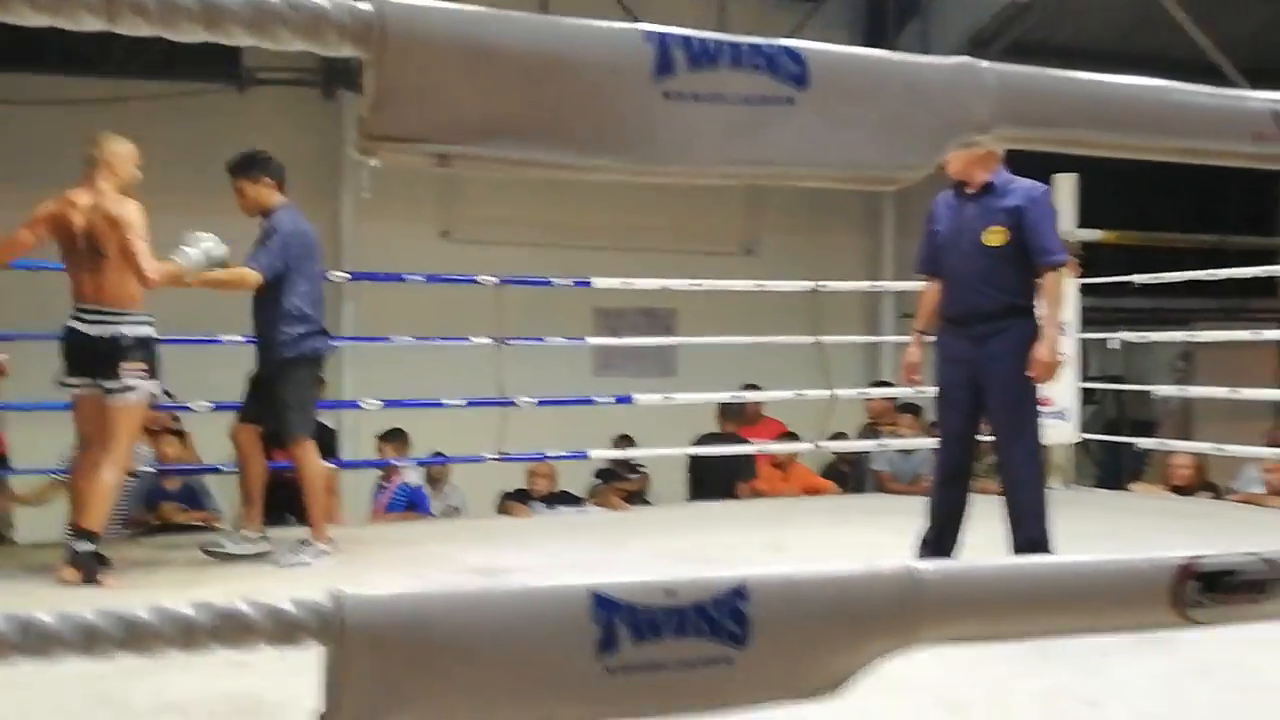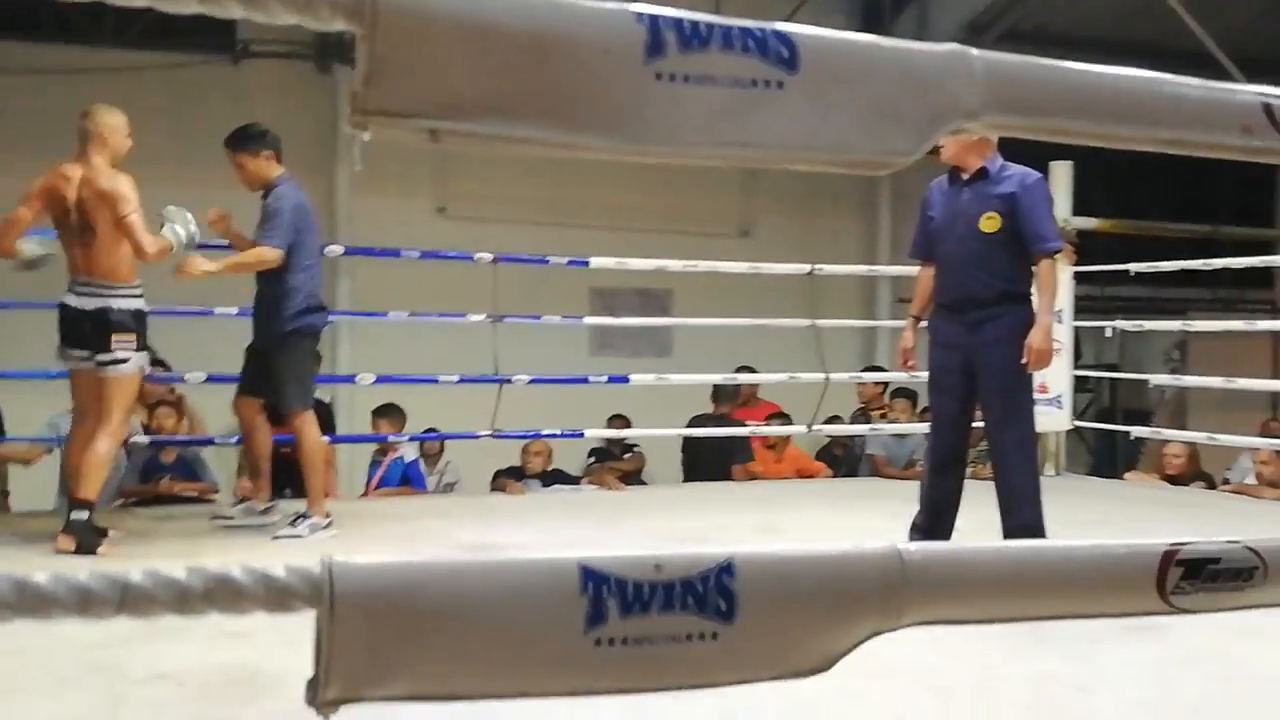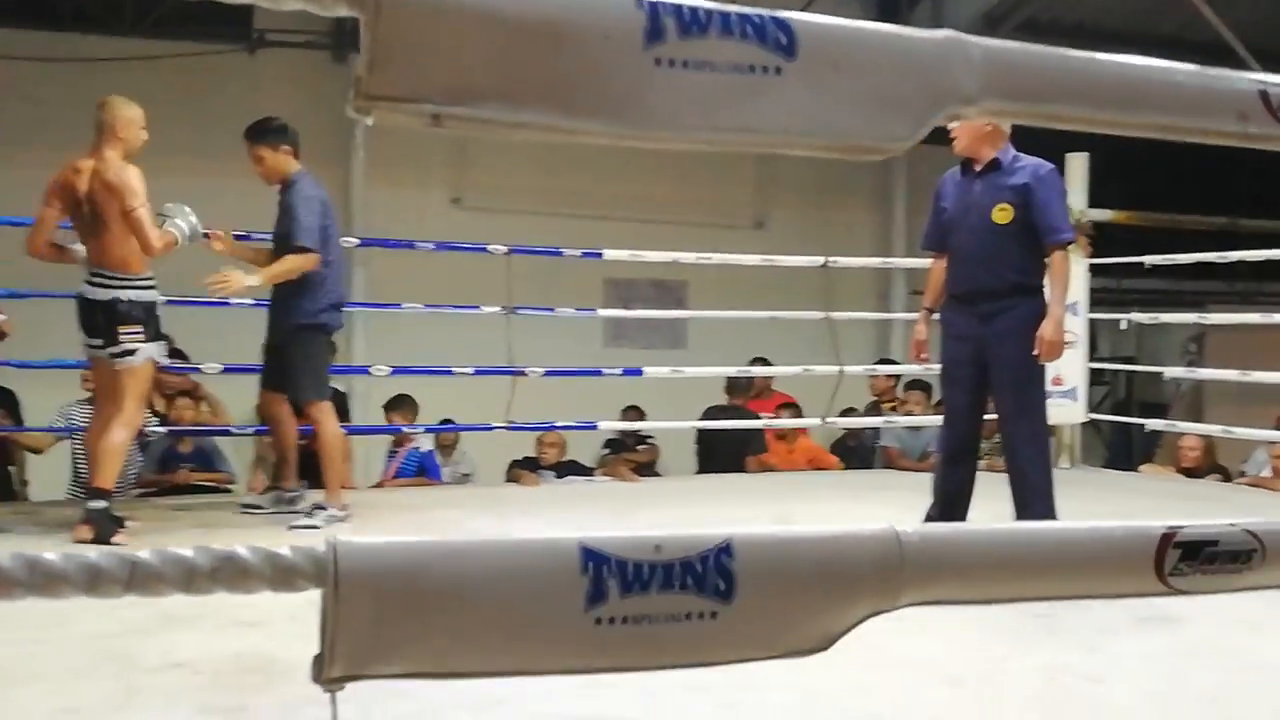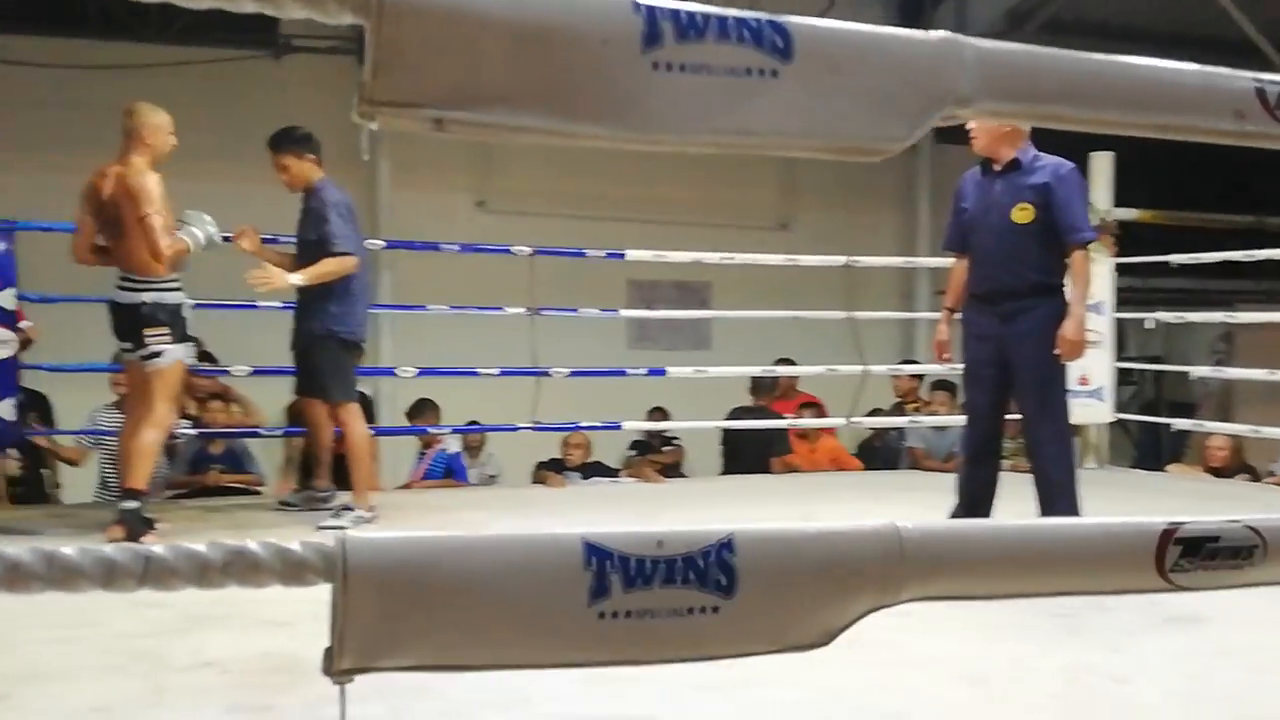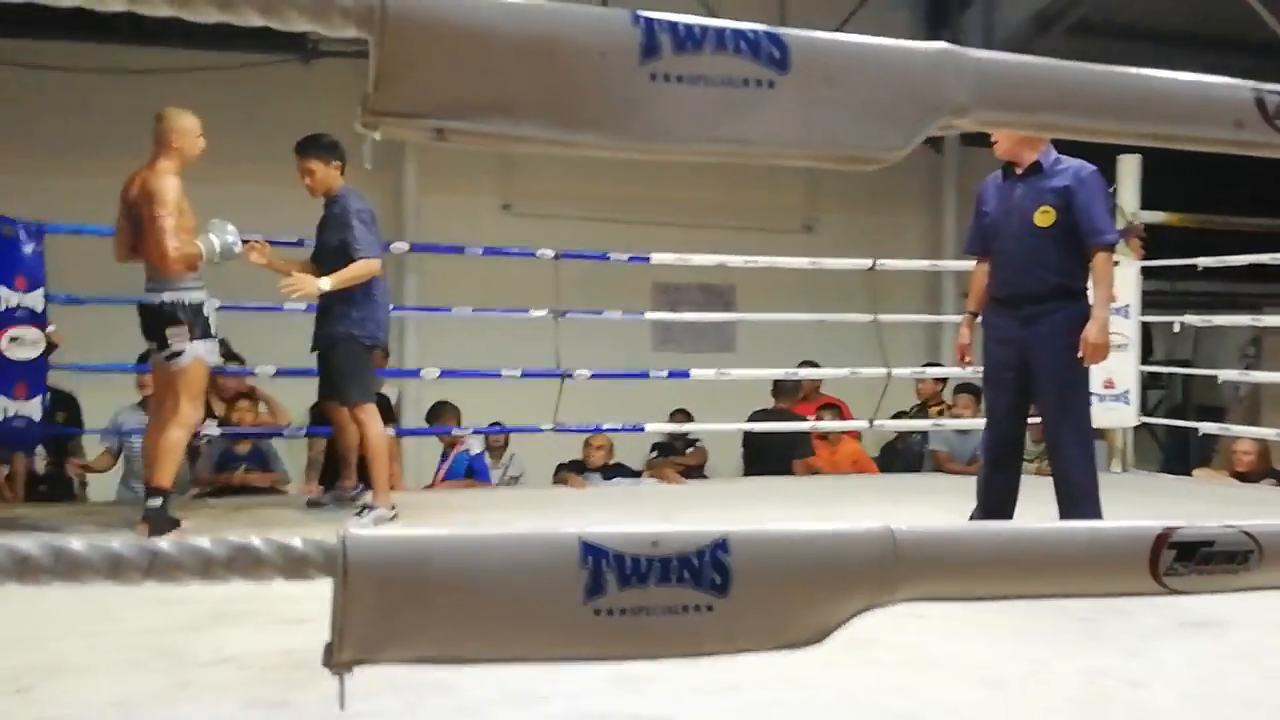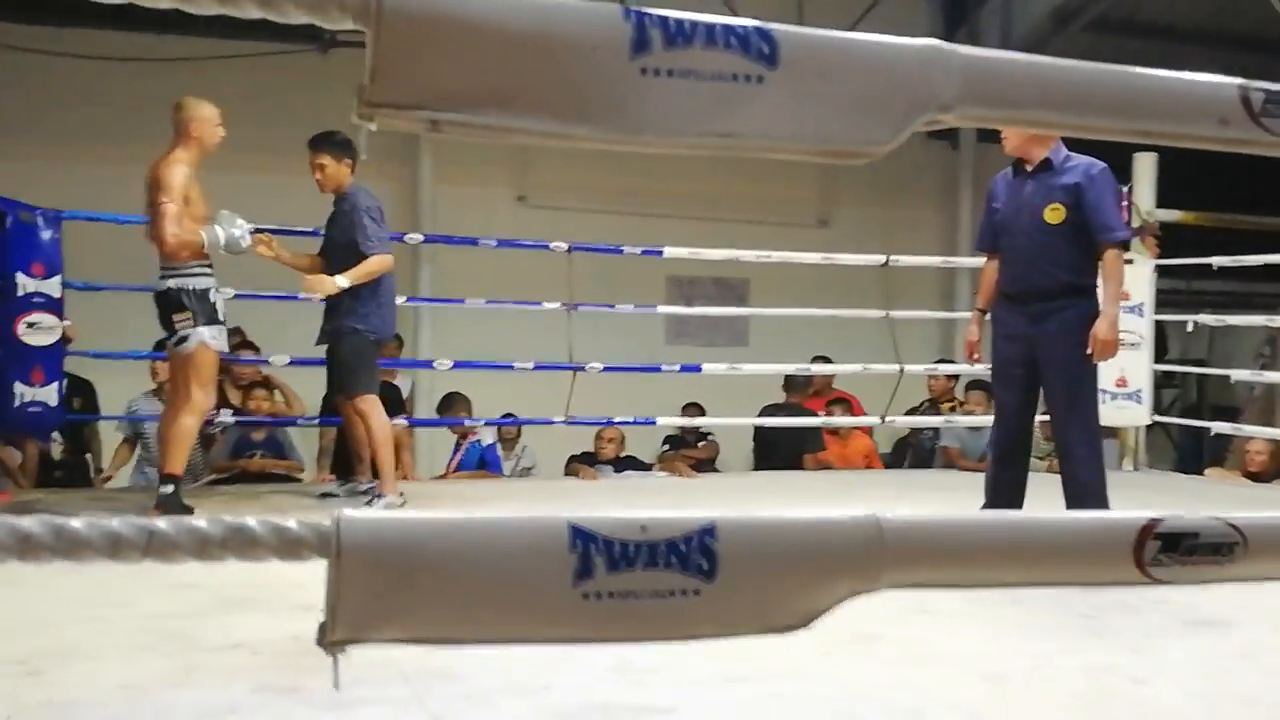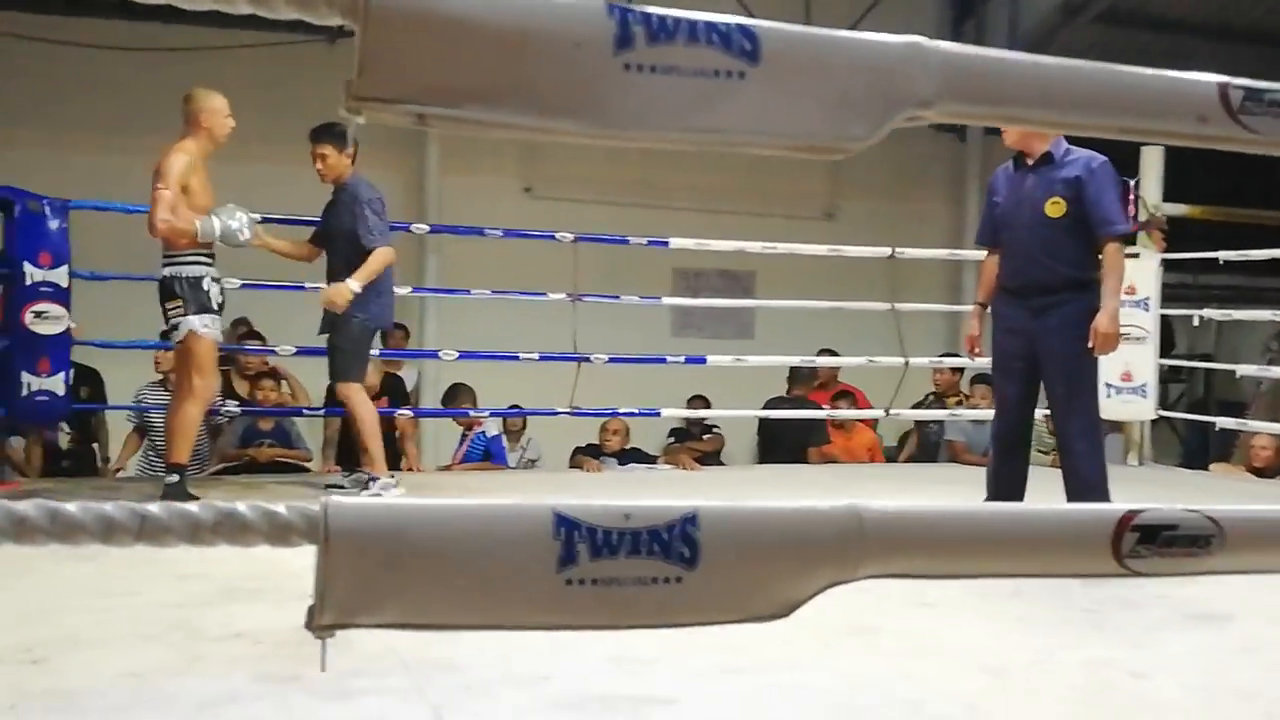
dt=0.1s
person 1, frame 1
left shoulder: (58, 208)
right shoulder: (123, 208)
right elbow: (150, 276)
right wrist: (194, 255)
left hip: (81, 332)
right hip: (125, 335)
left knee: (89, 449)
right knee: (116, 453)
person 1, frame 2
left shoulder: (51, 183)
right shoulder: (116, 183)
right elbow: (146, 249)
right wrist: (177, 234)
left hip: (77, 304)
right hip: (118, 308)
left knee: (85, 420)
right knee: (112, 424)
left ankle: (79, 518)
person 1, frame 3
left shoulder: (67, 177)
right shoulder: (124, 175)
left elbow: (39, 246)
right elbow: (152, 243)
right wrist: (181, 228)
left hip: (95, 295)
right hip: (131, 299)
left knee: (105, 409)
right knee: (129, 414)
left ankle: (97, 508)
right ankle: (94, 514)
person 1, frame 4
left shoulder: (98, 182)
right shoulder: (146, 181)
left elbow: (82, 253)
right elbow: (165, 252)
right wrist: (194, 239)
left hip: (129, 298)
right hip: (156, 301)
left knee: (138, 411)
right knee: (160, 414)
left ankle: (130, 510)
right ankle: (129, 514)
person 1, frame 5
left shoulder: (135, 183)
right shoulder: (166, 183)
left elbow: (123, 250)
right elbow: (173, 254)
right wrist: (213, 245)
left hip: (158, 300)
right hip: (180, 302)
left knee: (164, 411)
right knee: (187, 413)
left ankle: (155, 508)
right ankle: (153, 512)
person 1, frame 6
left shoulder: (169, 169)
right shoulder: (177, 170)
right elbow: (167, 238)
left wrist: (217, 234)
right wrist: (218, 236)
left hip: (188, 287)
right hip: (189, 289)
left knee: (180, 399)
right knee: (199, 399)
left ankle: (168, 493)
right ankle: (167, 498)
person 1, frame 7
left shoulder: (188, 161)
right shoulder: (178, 159)
right elbow: (161, 224)
left wrist: (220, 225)
right wrist: (215, 227)
left hip: (193, 276)
right hip: (188, 277)
left knee: (186, 388)
right knee: (202, 387)
left ankle: (174, 481)
right ankle: (173, 486)
person 2, frame 1
left shoulder: (283, 227)
right shoulder: (286, 225)
left elbow: (251, 278)
left wrist: (197, 277)
right wrist: (222, 265)
left hip: (296, 351)
right hip: (280, 352)
left knee: (298, 442)
right knee: (245, 432)
person 2, frame 2
left shoulder: (284, 198)
right shoulder: (281, 198)
left elbow: (270, 255)
left wrist: (212, 266)
right wrist: (230, 234)
left hip: (294, 323)
right hip: (274, 324)
left knee: (298, 414)
right knee: (247, 403)
person 2, frame 3
left shoulder: (305, 194)
right shoulder: (295, 194)
left elbow: (307, 257)
left wrist: (252, 279)
right wrist: (236, 249)
left hip: (310, 318)
right hip: (291, 317)
left knee: (316, 406)
right knee: (273, 399)
right ankle: (289, 486)
person 2, frame 4
left shoulder: (331, 201)
right shoulder: (313, 205)
left elbow: (348, 260)
left wrist: (295, 280)
right wrist: (261, 252)
left hip: (335, 321)
right hip: (315, 321)
left knee: (344, 408)
right knee: (311, 402)
left ankle: (362, 504)
right ankle: (322, 483)
person 2, frame 5
left shoulder: (352, 208)
right shoulder: (332, 212)
left elbow: (371, 264)
right elbow: (317, 268)
left wrist: (323, 285)
right wrist: (273, 261)
left hip: (356, 324)
right hip: (336, 324)
left knee: (361, 408)
right knee: (336, 407)
left ankle: (382, 502)
right ankle: (349, 483)
person 2, frame 6
left shoulder: (362, 205)
right shoulder: (340, 211)
left elbow: (384, 259)
right elbow: (319, 264)
left wrist: (341, 282)
right wrist: (277, 253)
left hip: (363, 316)
right hip: (346, 317)
left knee: (364, 399)
right knee: (348, 401)
left ankle: (389, 491)
person 2, frame 7
left shoulder: (363, 196)
right shoulder: (336, 202)
left elbow: (385, 252)
right elbow: (311, 250)
left wrist: (351, 285)
right wrist: (268, 243)
left hip: (362, 307)
right hip: (347, 309)
left knee: (348, 386)
right knee: (347, 388)
left ankle: (382, 476)
right ankle: (366, 469)
person 3, frame 1
left shoulder: (1027, 197)
right shoulder: (942, 207)
left elbow: (1050, 271)
left wrist: (1048, 336)
right wrist: (918, 337)
left hip: (1008, 339)
right hip: (955, 342)
left knee: (1018, 455)
right knee: (952, 454)
left ankle: (1033, 558)
right ankle: (935, 553)
person 3, frame 2
left shoulder: (1022, 183)
right shoulder: (937, 192)
left elbow: (1045, 258)
left wrist: (1043, 322)
right wrist: (912, 322)
left hip: (1003, 326)
right hip: (948, 327)
left knee: (1012, 442)
right knee: (944, 441)
left ankle: (1025, 543)
right ankle: (928, 537)
person 3, frame 3
left shoulder: (1035, 175)
right shoulder: (949, 184)
left elbow: (1057, 250)
left wrist: (1055, 315)
right wrist: (925, 315)
left hip: (1015, 318)
right hip: (960, 320)
left knee: (1024, 434)
right knee: (956, 433)
right ankle: (942, 525)
person 3, frame 4
left shoulder: (1056, 174)
right shoulder: (969, 184)
left elbow: (1078, 249)
left wrist: (1076, 314)
right wrist: (947, 315)
left hip: (1037, 317)
right hip: (981, 319)
left knee: (1047, 433)
right knee: (980, 432)
right ankle: (968, 522)
person 3, frame 5
left shoulder: (1077, 177)
right shoulder: (991, 188)
left elbow: (1101, 252)
left wrist: (1099, 317)
right wrist: (969, 319)
left hip: (1058, 321)
right hip: (1002, 323)
left knee: (1068, 436)
right knee: (1000, 435)
right ankle: (988, 525)
person 3, frame 6
left shoulder: (1087, 174)
right shoulder: (1001, 185)
left elbow: (1111, 250)
left wrist: (1108, 313)
right wrist: (979, 315)
left hip: (1068, 318)
right hip: (1011, 320)
left knee: (1077, 435)
right knee: (1008, 433)
person 3, frame 7
left shoulder: (1088, 168)
right shoulder: (1002, 178)
left elbow: (1112, 243)
left wrist: (1109, 307)
right wrist: (979, 309)
left hip: (1068, 312)
right hip: (1011, 314)
left knee: (1077, 429)
right knee: (1008, 427)
